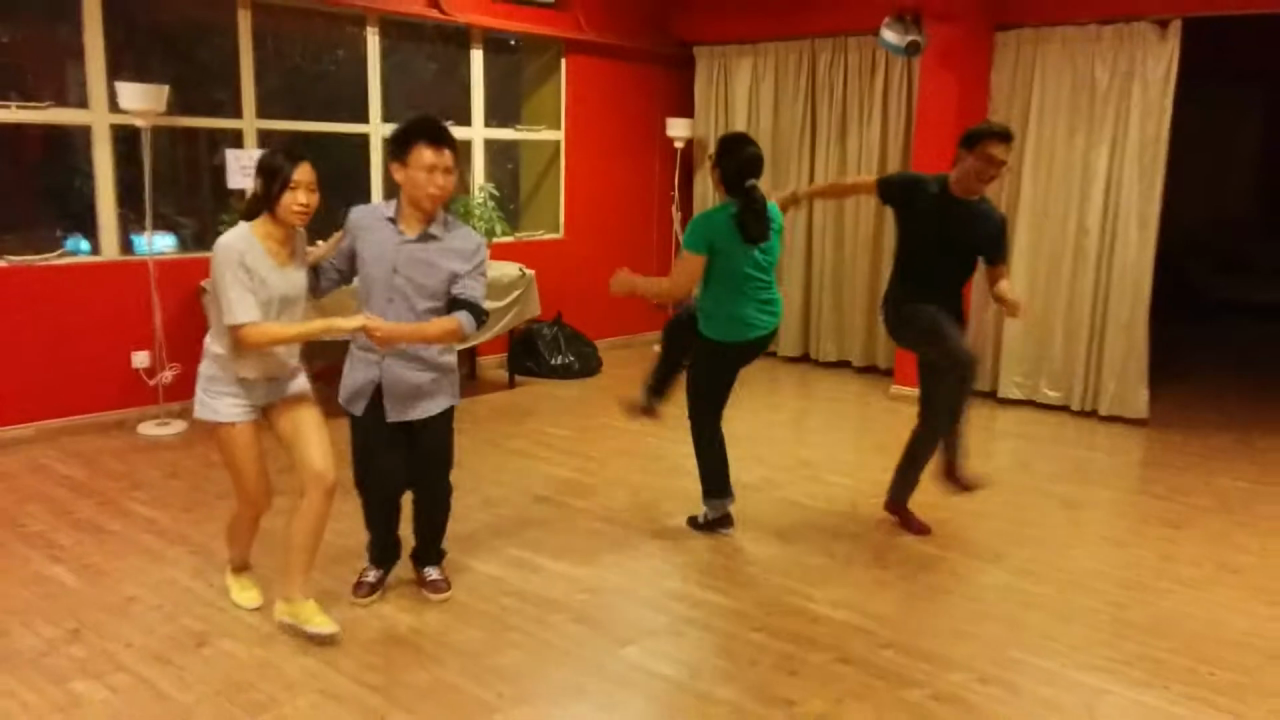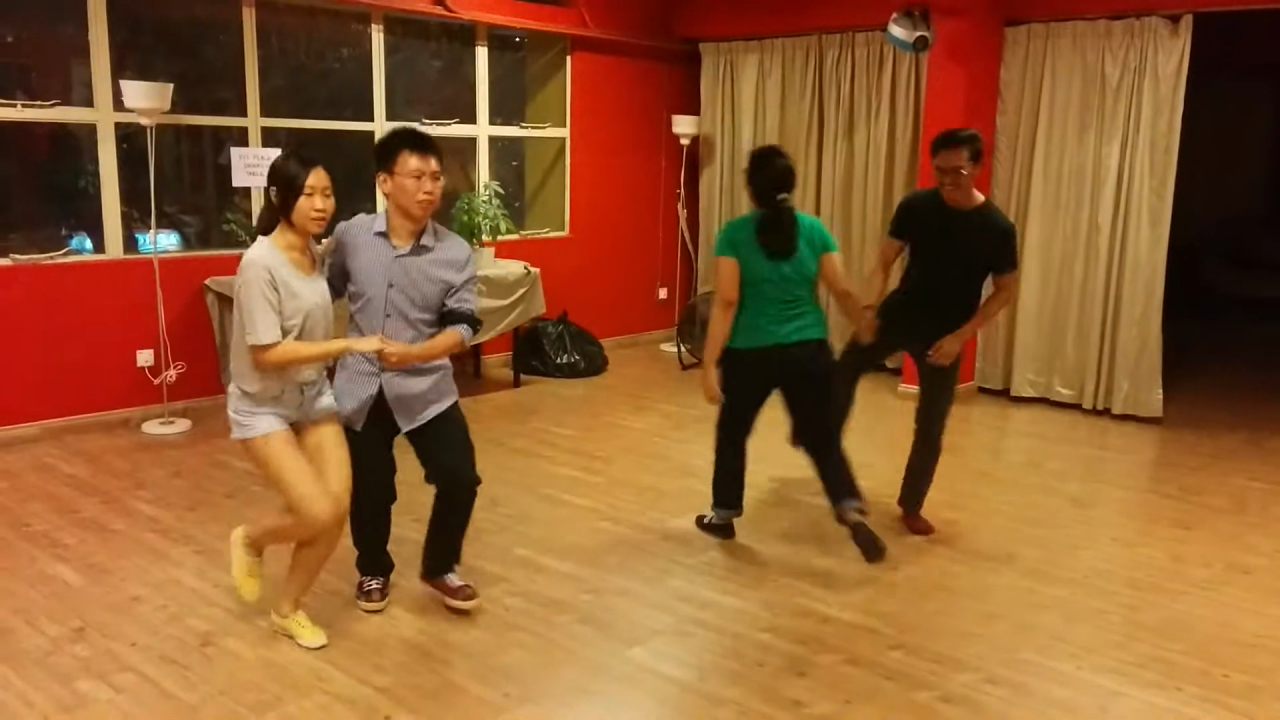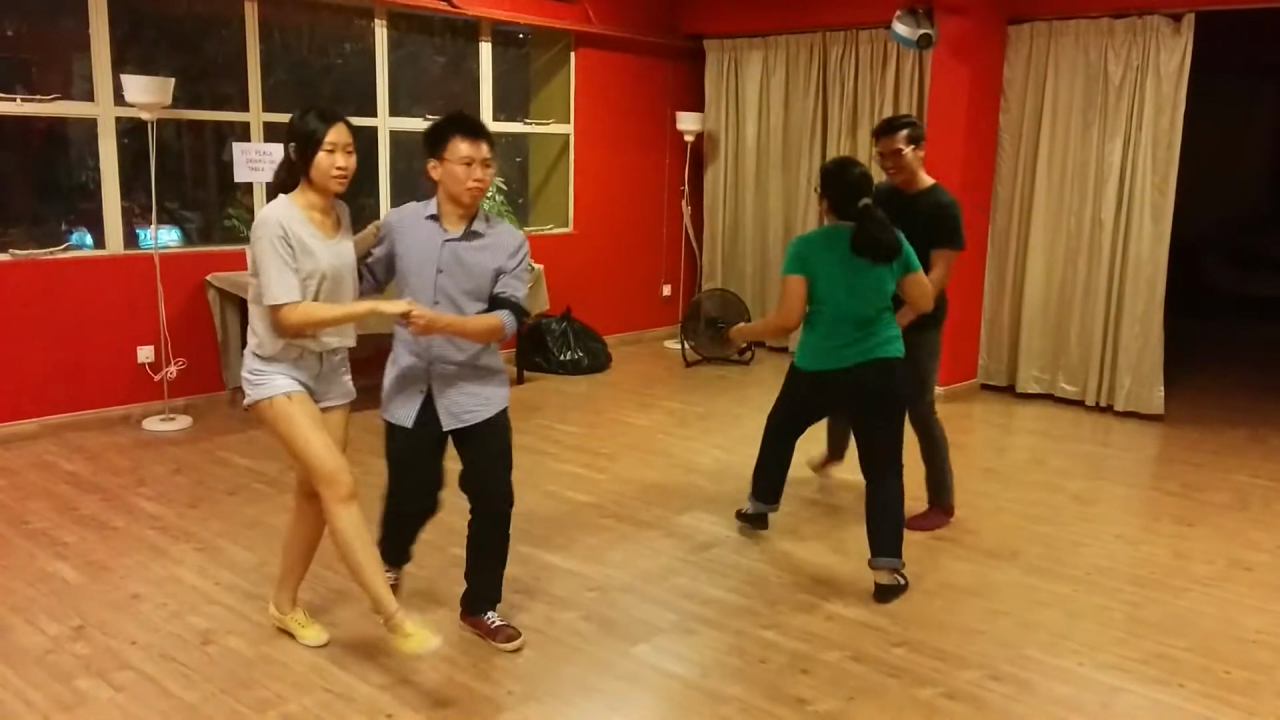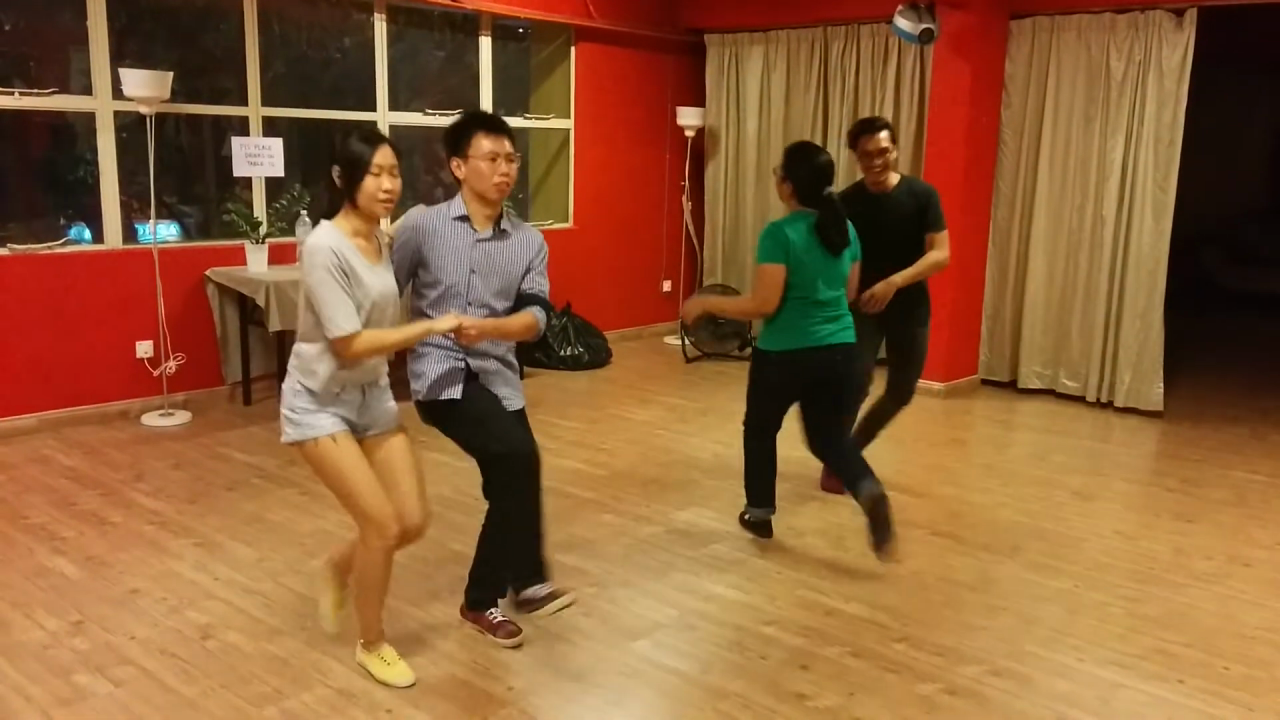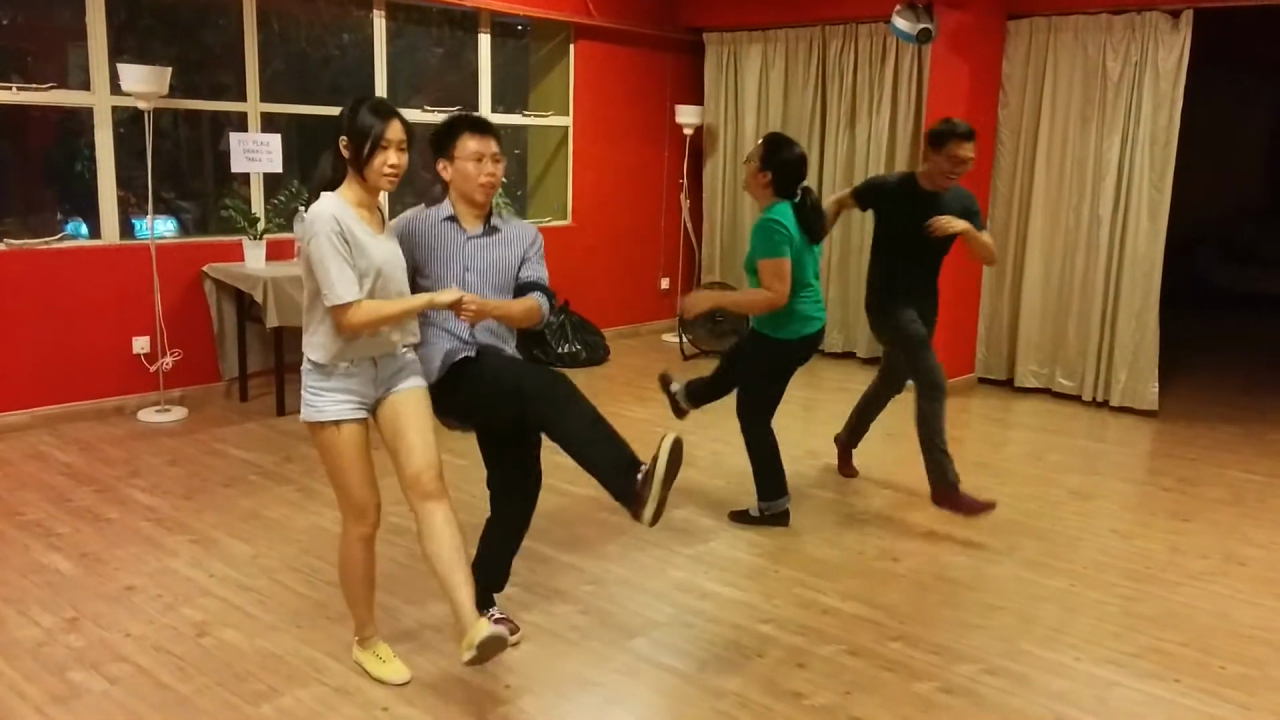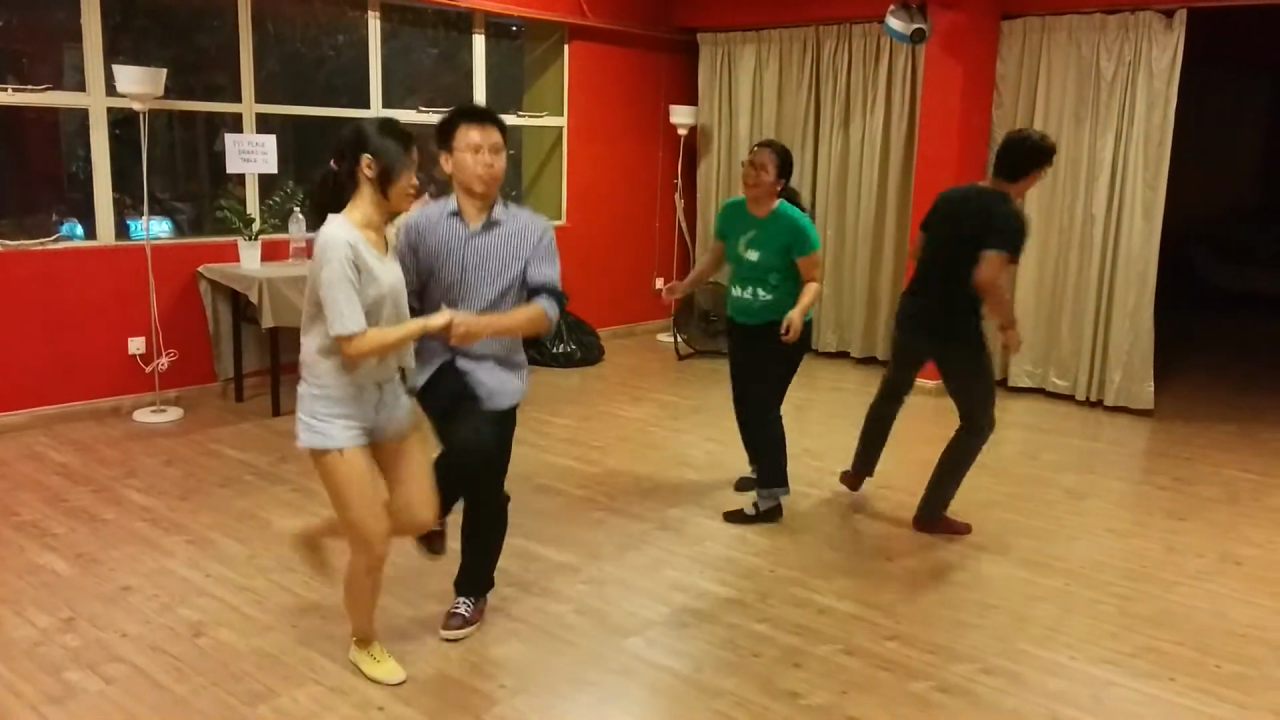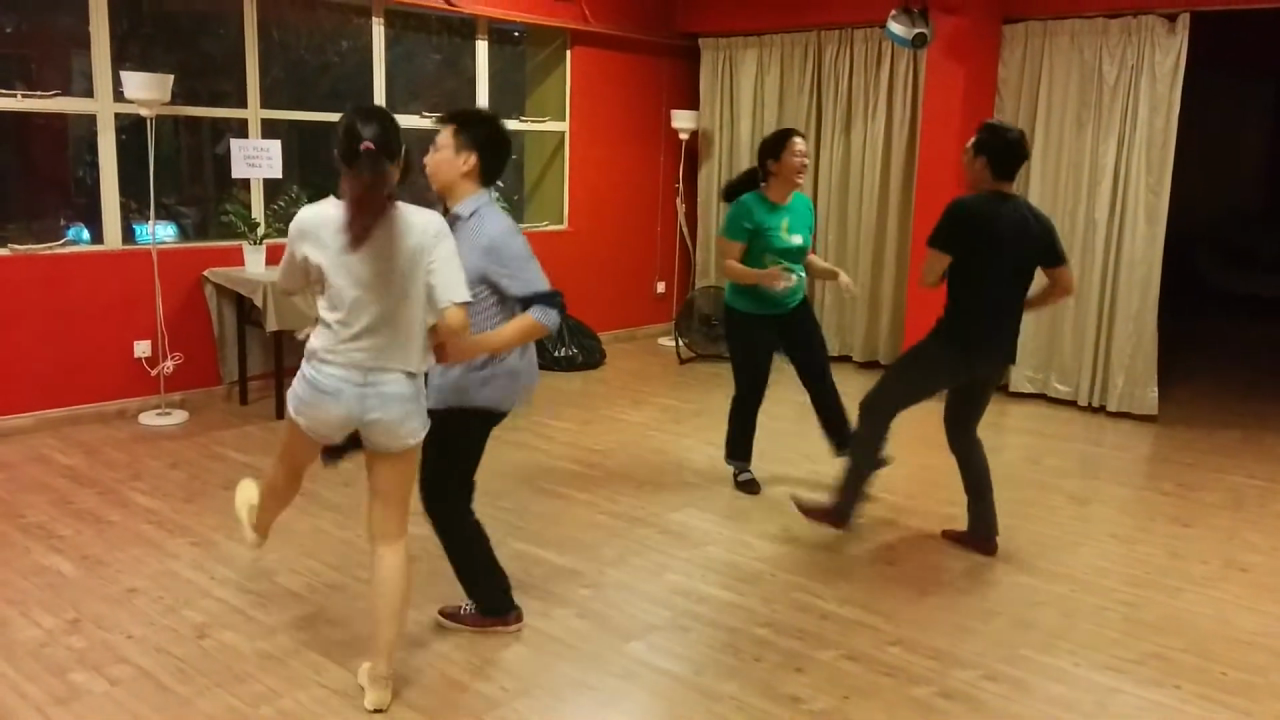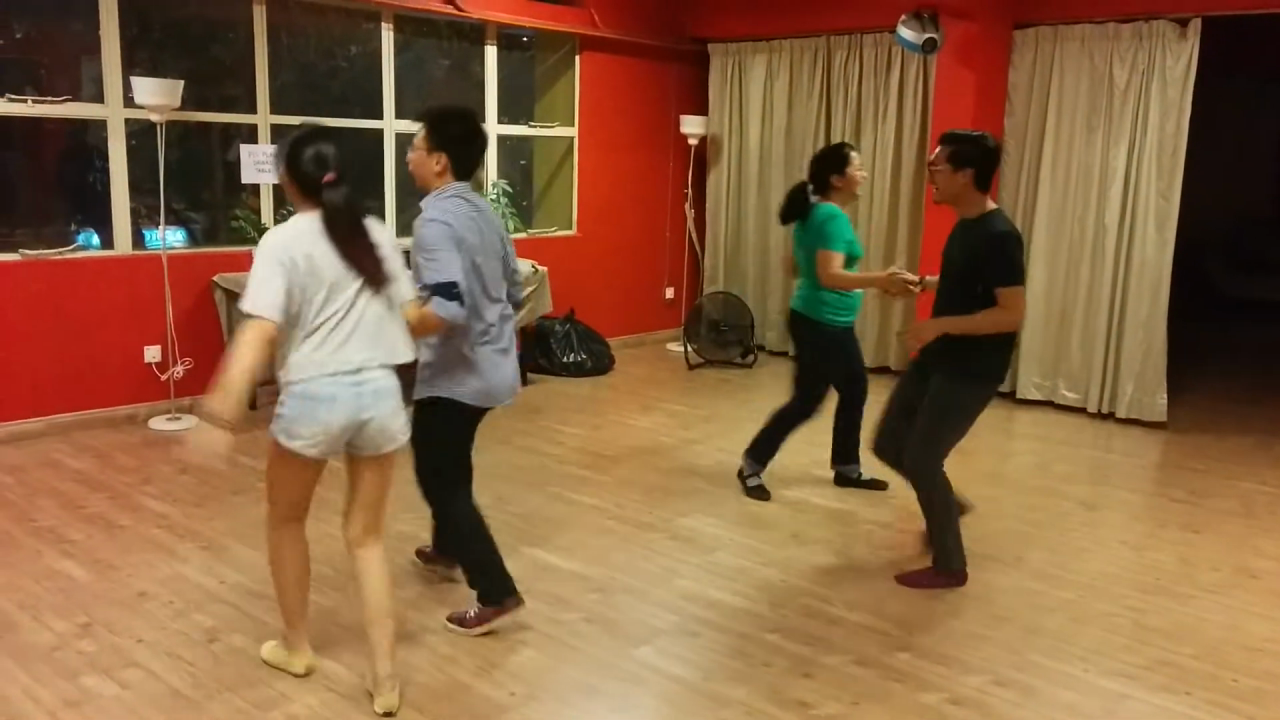
dt=0.4s
person 1, frame 1
left shoulder: (298, 239)
right shoulder: (233, 248)
right elbow: (248, 334)
right wrist: (333, 325)
left hip: (287, 376)
right hip: (231, 381)
left knee: (321, 478)
right knee: (256, 495)
left ankle: (294, 598)
right ankle: (238, 569)
person 1, frame 2
left shoulder: (312, 253)
right shoulder: (259, 263)
right elbow: (268, 354)
right wrist: (349, 345)
left hip: (314, 395)
right hip: (261, 405)
left knee: (334, 508)
right knee: (318, 516)
left ankle: (287, 607)
right ankle: (250, 538)
person 1, frame 3
left shoulder: (338, 215)
right shoulder: (275, 220)
right elbow: (288, 315)
left wrist: (384, 233)
right wrist: (377, 308)
left hip: (332, 366)
right hip: (277, 369)
left knee: (315, 491)
right knee: (339, 484)
left ankle: (286, 603)
right ankle: (395, 615)
person 1, frame 4
left shoulder: (379, 240)
right shoulder: (324, 248)
right elbow: (350, 346)
right wrist: (430, 327)
left hip: (372, 396)
right hip: (317, 403)
left knee: (411, 522)
right knee: (383, 523)
left ankle: (338, 570)
right ankle: (372, 643)
person 1, frame 5
left shoulder: (382, 213)
right shoulder: (326, 218)
right elbow: (350, 316)
right wrist: (431, 300)
left hip: (396, 363)
right hip: (335, 378)
left knee: (426, 480)
right knee: (362, 515)
left ankle: (471, 622)
right ankle: (366, 638)
person 1, frame 6
left shoulder: (377, 236)
right shoulder: (336, 243)
right elbow: (352, 346)
right wrist: (428, 324)
left hip: (387, 394)
right hip: (334, 406)
left knee: (418, 515)
right knee: (372, 539)
left ankle: (318, 533)
right ankle: (363, 642)
person 1, frame 7
left shoulder: (312, 221)
right shoulder: (428, 226)
left elbow: (286, 284)
right elbow: (455, 320)
right wrist: (419, 339)
left hip: (324, 382)
right hip: (397, 394)
left knee: (291, 462)
right knee: (390, 535)
left ankle: (259, 521)
right ankle: (379, 677)
person 1, frame 8
left shoulder: (283, 242)
right shoulder: (375, 235)
left elbow: (259, 329)
right elbow: (411, 318)
left wrist: (219, 413)
left hip: (316, 399)
right hip: (381, 396)
left knee: (285, 520)
right knee: (366, 537)
left ankle: (295, 646)
person 2, frame 1
left shoulder: (466, 244)
right shoulder: (361, 223)
left elbow: (468, 318)
right elbow: (330, 277)
left wrist: (403, 333)
left hip: (429, 384)
right hip: (368, 380)
left knee: (431, 480)
right knee: (377, 478)
left ankle: (428, 558)
right ankle: (382, 558)
person 2, frame 2
left shoulder: (456, 253)
right shoulder: (350, 236)
left elbow: (463, 327)
right elbow: (326, 290)
left wrist: (411, 354)
left hip: (427, 388)
right hip: (362, 389)
left knee: (460, 480)
right knee: (370, 490)
left ankle: (440, 567)
right ankle: (373, 570)
person 2, frame 3
left shoulder: (509, 242)
right shoulder: (400, 224)
left elbow: (508, 321)
right elbow: (367, 281)
left wrist: (445, 323)
left hip: (478, 388)
right hip: (412, 386)
left knee: (493, 499)
right knee: (412, 496)
left ankle: (481, 605)
right ankle: (391, 559)
person 2, frame 4
left shoulder: (530, 241)
right shoulder: (419, 227)
left elbow: (535, 317)
left wrist: (490, 329)
left hip: (498, 379)
right hip: (438, 377)
left knee: (508, 486)
right knee: (513, 454)
left ankle: (483, 599)
right ankle: (527, 581)
person 2, frame 5
left shoulder: (523, 235)
right shoulder: (412, 229)
left elbow: (536, 305)
left wrist: (493, 308)
left hip: (505, 379)
right hip: (448, 370)
left knee: (517, 489)
right knee: (547, 386)
left ankle: (480, 598)
right ankle: (634, 481)
person 2, frame 6
left shoulder: (532, 230)
right shoulder: (421, 225)
left elbow: (547, 309)
right elbow: (403, 303)
left wrist: (484, 326)
left hip: (497, 372)
right hip: (439, 363)
left knee: (487, 487)
right knee: (472, 447)
left ankle: (472, 592)
right ankle: (437, 508)
person 2, frame 7
left shoulder: (493, 233)
right shoulder: (444, 222)
left elbow: (547, 313)
left wrist: (475, 349)
left hip: (482, 383)
right hip: (458, 373)
left knee: (444, 493)
left ankle: (496, 607)
right ankle: (341, 446)
person 2, frame 8
left shoulder: (436, 221)
right shoulder: (484, 212)
left elbow: (446, 308)
right elbow: (512, 287)
right wrist: (499, 321)
left hip: (458, 371)
right hip: (492, 364)
left knee: (439, 480)
right knee: (450, 459)
left ankle: (498, 596)
right ankle: (447, 548)
person 3, frame 1
left shoulder: (992, 222)
right shoulder: (915, 189)
left elbow: (997, 275)
right elbow: (854, 187)
left wrist: (1005, 294)
right wrist: (799, 196)
left hip: (947, 318)
right hip: (906, 308)
left knee: (939, 410)
right knee: (962, 358)
left ankle: (897, 499)
right ankle: (951, 461)
person 3, frame 2
left shoulder: (997, 227)
right shoulder: (916, 206)
left elbow: (1005, 292)
right elbow: (885, 259)
left wrist: (959, 337)
right wrist: (870, 308)
left hip: (950, 329)
right hip: (905, 310)
left knee: (931, 420)
right knee: (846, 368)
left ankle: (912, 506)
person 3, frame 3
left shoulder: (943, 205)
right shoulder: (878, 197)
left elbow: (938, 275)
left wrist: (899, 322)
left hip: (921, 318)
left knee: (920, 407)
left ankle: (941, 503)
right ankle: (835, 449)
person 3, frame 4
left shoulder: (921, 195)
right shoulder: (847, 202)
left elbow: (942, 254)
left wrist: (894, 282)
left hip: (912, 307)
right hip: (864, 307)
left knee: (901, 392)
left ankle: (854, 446)
person 3, frame 5
left shoulder: (962, 200)
right shoulder: (889, 188)
left elbow: (989, 257)
right elbow: (839, 201)
left wrist: (966, 228)
left hip: (923, 303)
right hip: (888, 302)
left knee: (891, 381)
right knee: (933, 384)
left ankle: (846, 442)
right ankle: (946, 488)
person 3, frame 6
left shoulder: (952, 197)
right shoulder: (1009, 217)
left elbow: (918, 252)
right elbow: (986, 280)
right wrist: (1008, 321)
left hip: (912, 315)
right hip: (957, 331)
left knee: (893, 390)
right knee: (977, 423)
left ankle: (859, 471)
right ankle: (931, 512)
person 3, frame 7
left shoulder: (964, 211)
right shoulder: (1038, 223)
left elbow: (931, 275)
right elbow: (1064, 286)
left hip: (955, 344)
right hip: (997, 353)
left knee: (875, 409)
right knee: (962, 431)
left ankle: (842, 508)
right ankle: (983, 532)
person 3, frame 8
left shoulder: (999, 235)
right shoulder: (964, 225)
left elbow: (1014, 314)
left wrist: (939, 325)
right wrist: (928, 283)
left hip: (971, 370)
right hip: (936, 357)
left knee: (922, 459)
right knee: (887, 444)
left ankle: (950, 565)
right ankle: (950, 505)
person 4, frame 1
left shoulder: (707, 224)
right shoulder: (771, 213)
left elbow: (677, 289)
left wrist: (631, 282)
left hip: (726, 337)
right hip: (765, 330)
left knee: (705, 417)
right knee: (684, 324)
left ankle: (718, 509)
person 4, frame 2
left shoulder: (734, 233)
right shoulder: (814, 229)
left elbow: (725, 302)
right elbow: (842, 291)
left wrist: (710, 364)
right wrist: (859, 318)
left hip: (752, 352)
right hip: (808, 349)
left knee: (731, 433)
right knee: (818, 437)
left ankle: (723, 516)
right ankle: (852, 513)
person 4, frame 3
left shoulder: (806, 248)
right shoulder: (891, 242)
left elbow: (787, 319)
right elbow: (923, 303)
left wrist: (746, 330)
left hip: (819, 371)
right hip: (882, 369)
left knee: (780, 430)
right knee: (884, 469)
left ankle: (759, 506)
right ankle: (887, 571)
person 4, frame 4
left shoulder: (778, 233)
right shoulder: (845, 229)
left elbow: (765, 304)
left wrist: (706, 304)
left hip: (786, 354)
right hip: (839, 351)
left knee: (760, 429)
right knee: (827, 434)
left ankle: (759, 514)
right ankle: (869, 492)
person 4, frame 5
left shoulder: (771, 226)
right shoulder: (792, 213)
left elbow: (775, 296)
left wrist: (714, 299)
left hip: (784, 335)
right hip: (800, 328)
left knee: (754, 413)
right knee: (736, 363)
left ankle: (773, 505)
right ankle: (687, 396)
person 4, frame 6
left shoulder: (795, 223)
right shoulder: (732, 212)
left elbow: (814, 280)
right elbow: (716, 256)
left wrist: (799, 311)
right wrist: (686, 283)
left hip: (781, 328)
right hip: (741, 323)
left knee: (765, 407)
right knee: (744, 400)
left ankle: (769, 498)
right ankle: (762, 471)
person 4, frame 7
left shoulder: (804, 205)
right shoulder: (746, 207)
right elbow: (726, 265)
left wrist: (831, 272)
right wrist: (765, 277)
left hip: (794, 310)
right hip: (749, 315)
left knee: (819, 376)
right knee: (750, 391)
left ankle: (846, 443)
right ankle: (740, 465)
person 4, frame 8
left shoulder: (812, 212)
right shoulder: (834, 217)
left elbow: (794, 266)
right elbow: (829, 277)
right wrist: (879, 280)
left hip: (824, 321)
right hip: (822, 324)
left knee: (855, 389)
right knee: (807, 402)
left ankle: (847, 468)
right ankle: (752, 466)
